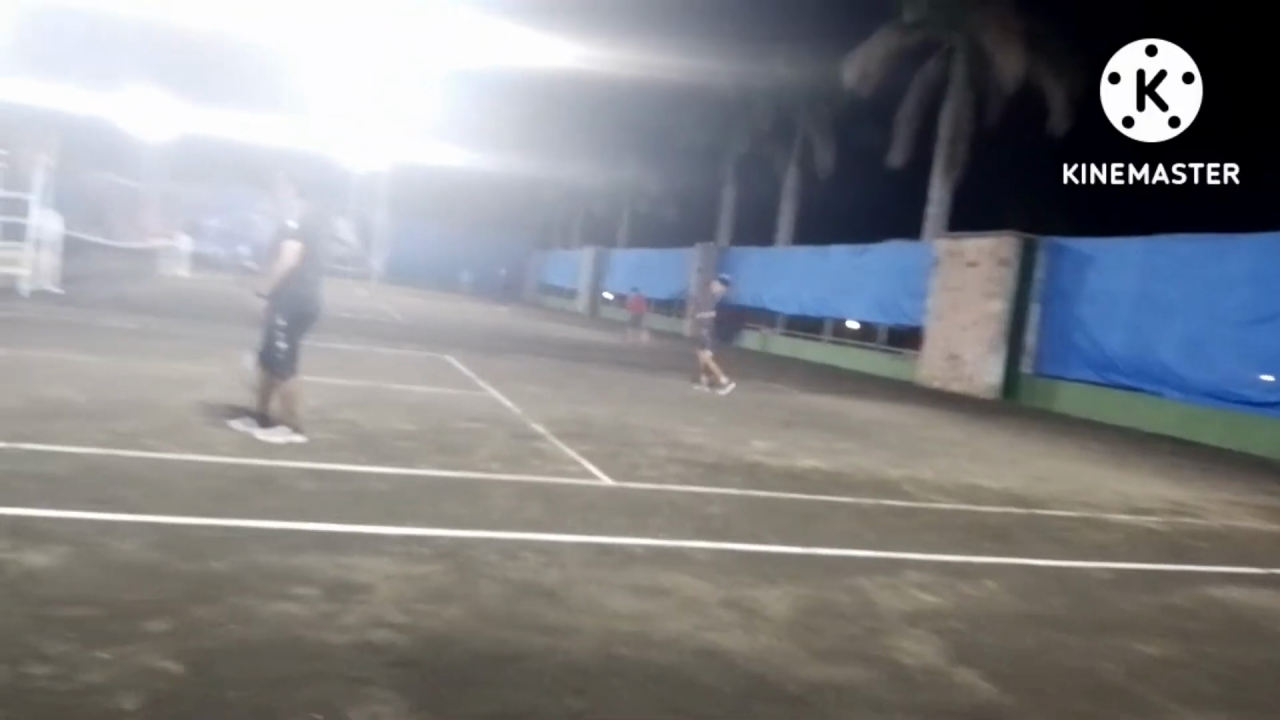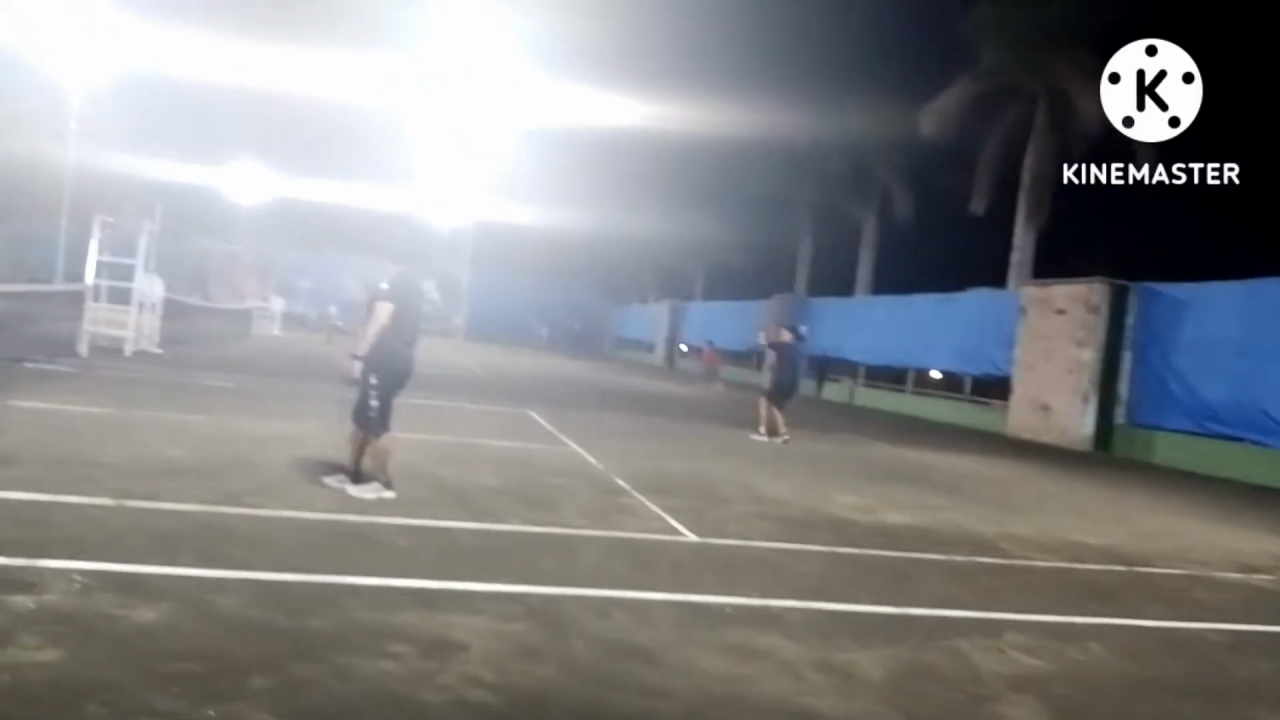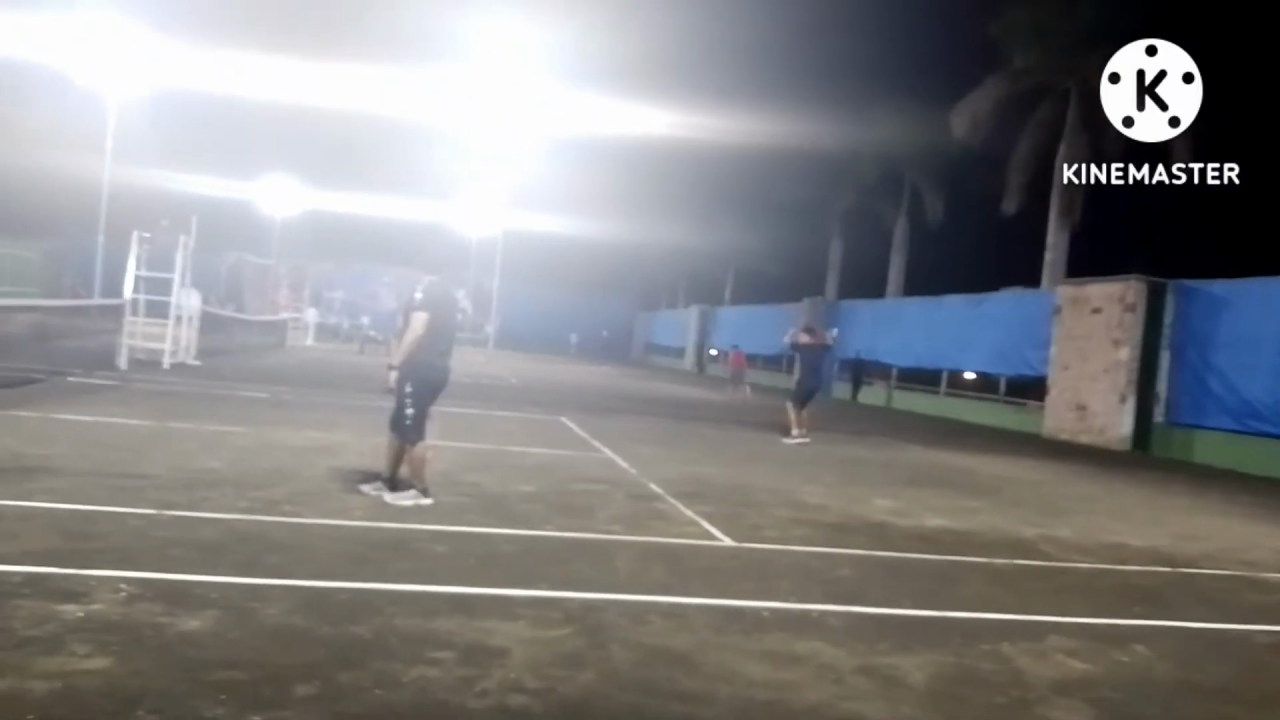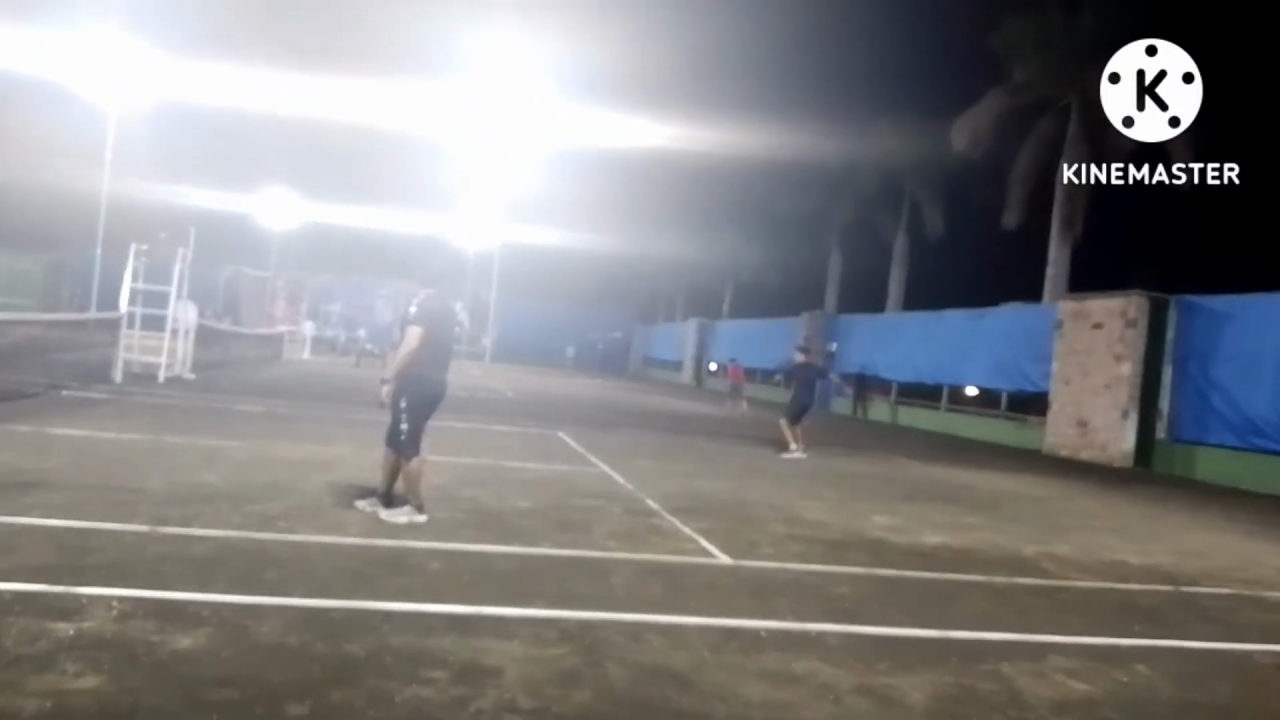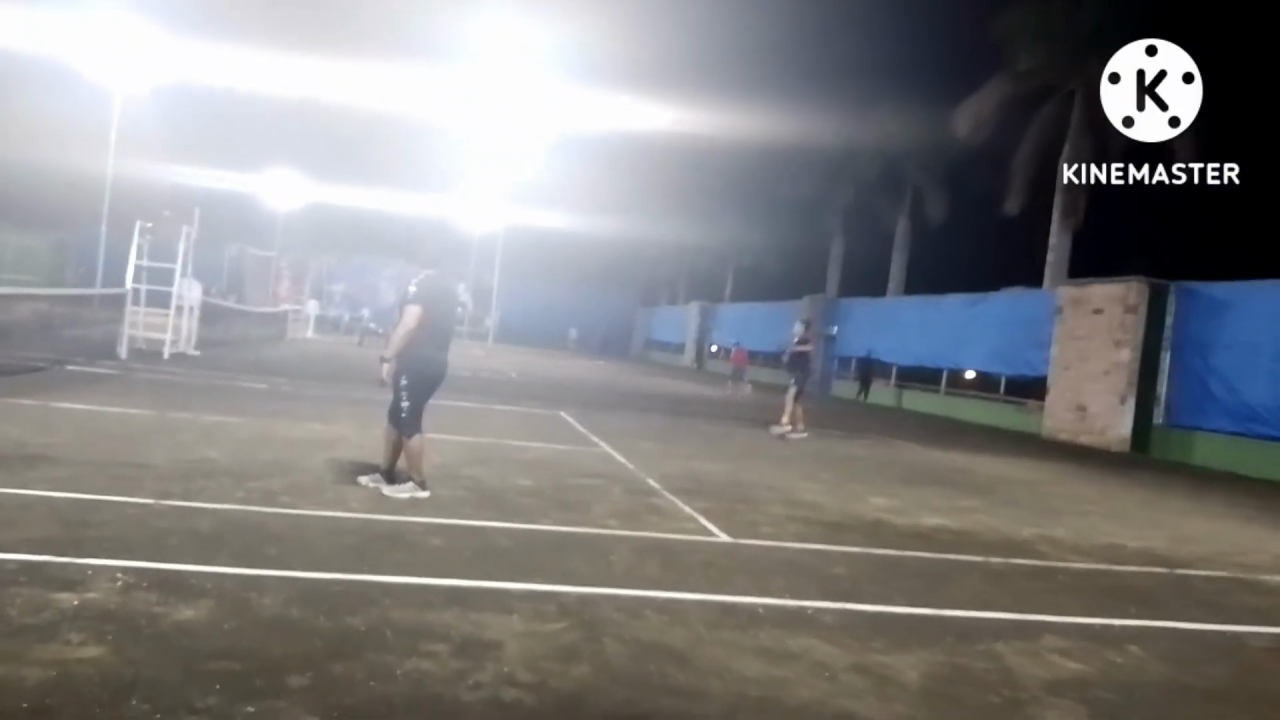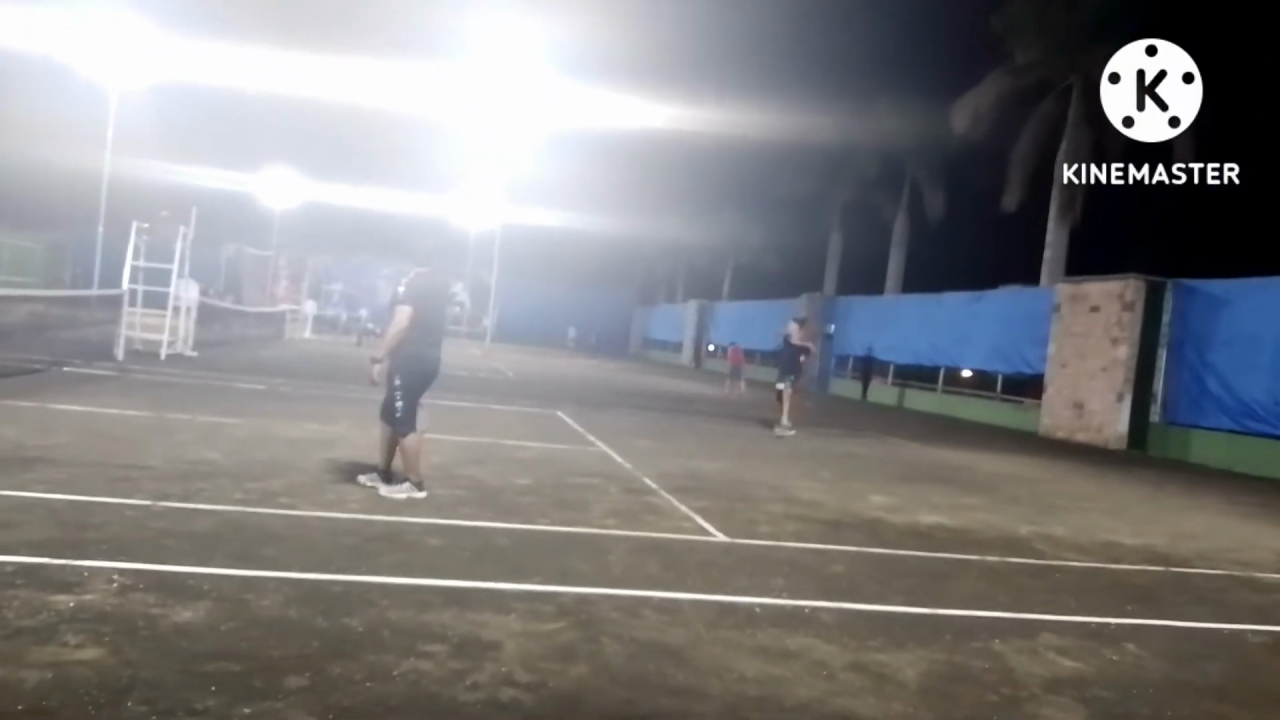
dt=0.3s
person 1, frame 1
left shoulder: (297, 220)
right shoulder: (312, 220)
left elbow: (288, 261)
left wrist: (265, 293)
left hip: (291, 300)
right hip: (299, 298)
left knee: (282, 365)
right knee: (268, 358)
left ankle: (291, 427)
right ankle: (260, 417)
person 1, frame 2
left shoulder: (393, 280)
right shoulder: (411, 283)
left elbow: (381, 321)
left wrist: (360, 355)
left hip: (385, 360)
right hip: (397, 359)
left knee: (375, 423)
right knee: (361, 417)
left ankle: (382, 483)
right ankle: (353, 473)
person 1, frame 3
left shoulder: (427, 290)
right shoulder: (446, 294)
left elbow: (416, 331)
left wrist: (395, 365)
left hip: (420, 370)
right hip: (434, 368)
left knee: (412, 431)
right knee: (398, 426)
left ankle: (419, 490)
right ankle: (389, 481)
person 1, frame 4
left shoulder: (423, 304)
right shoulder: (444, 308)
left elbow: (410, 345)
left wrist: (388, 378)
left hip: (417, 384)
right hip: (432, 383)
left knee: (407, 446)
right knee: (394, 441)
left ankle: (414, 507)
right ankle: (384, 497)
person 1, frame 5
left shoulder: (422, 284)
right shoulder: (448, 288)
left elbow: (409, 324)
left wrist: (388, 358)
left hip: (417, 363)
right hip: (434, 362)
left knee: (409, 423)
right knee: (396, 417)
left ankle: (417, 483)
right ankle: (386, 473)
person 1, frame 6
left shoulder: (412, 283)
right shoulder: (439, 285)
left elbow: (400, 324)
left wrist: (378, 358)
left hip: (410, 361)
right hip: (427, 359)
left knee: (403, 422)
right knee: (390, 415)
left ankle: (414, 483)
right ankle: (383, 473)
